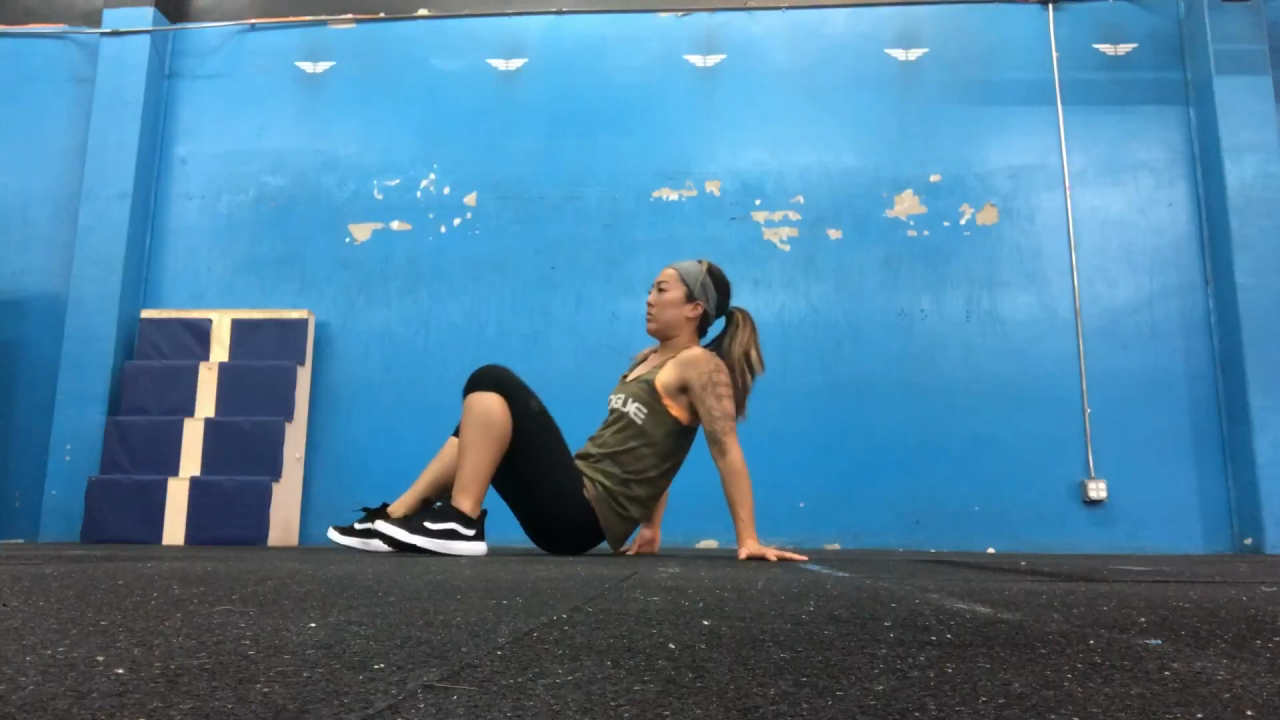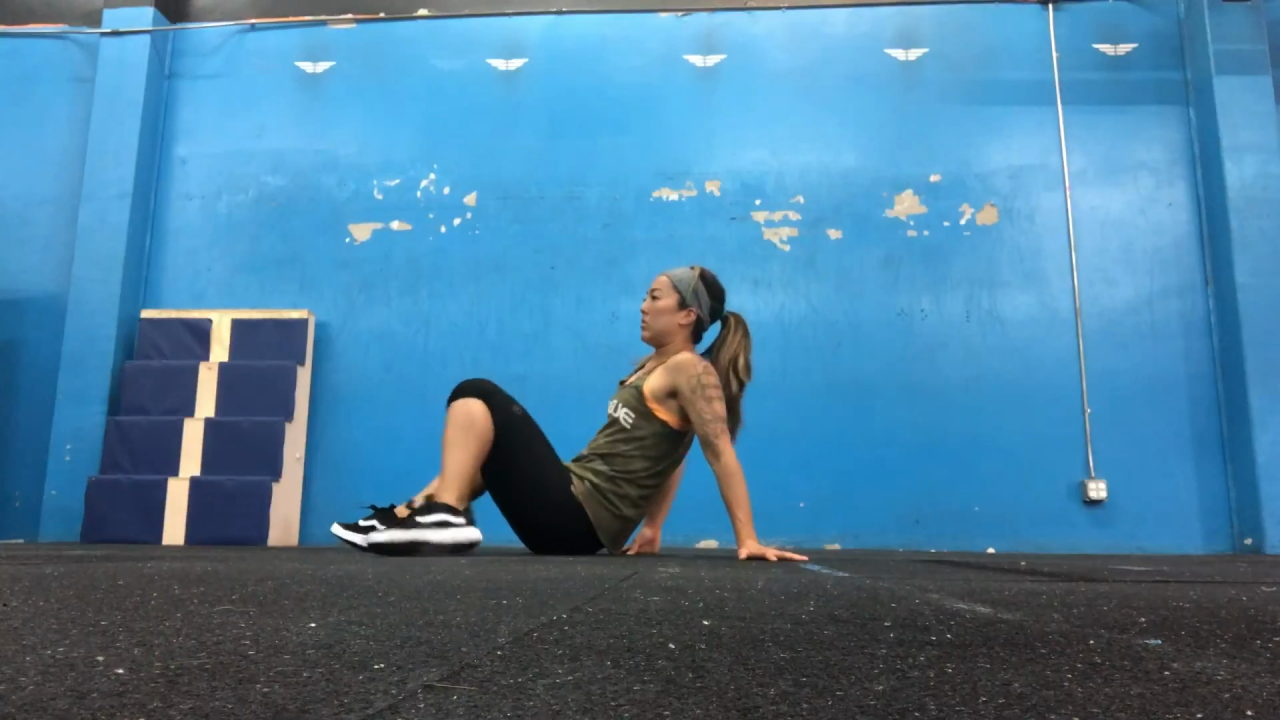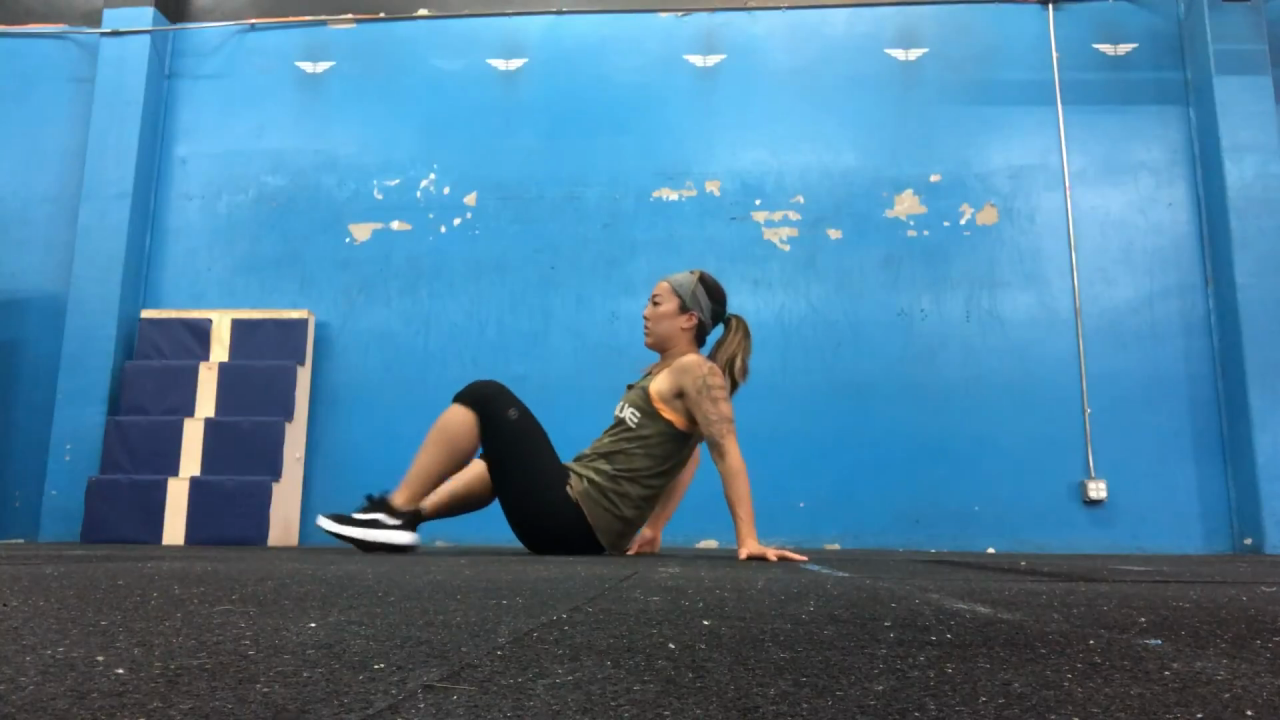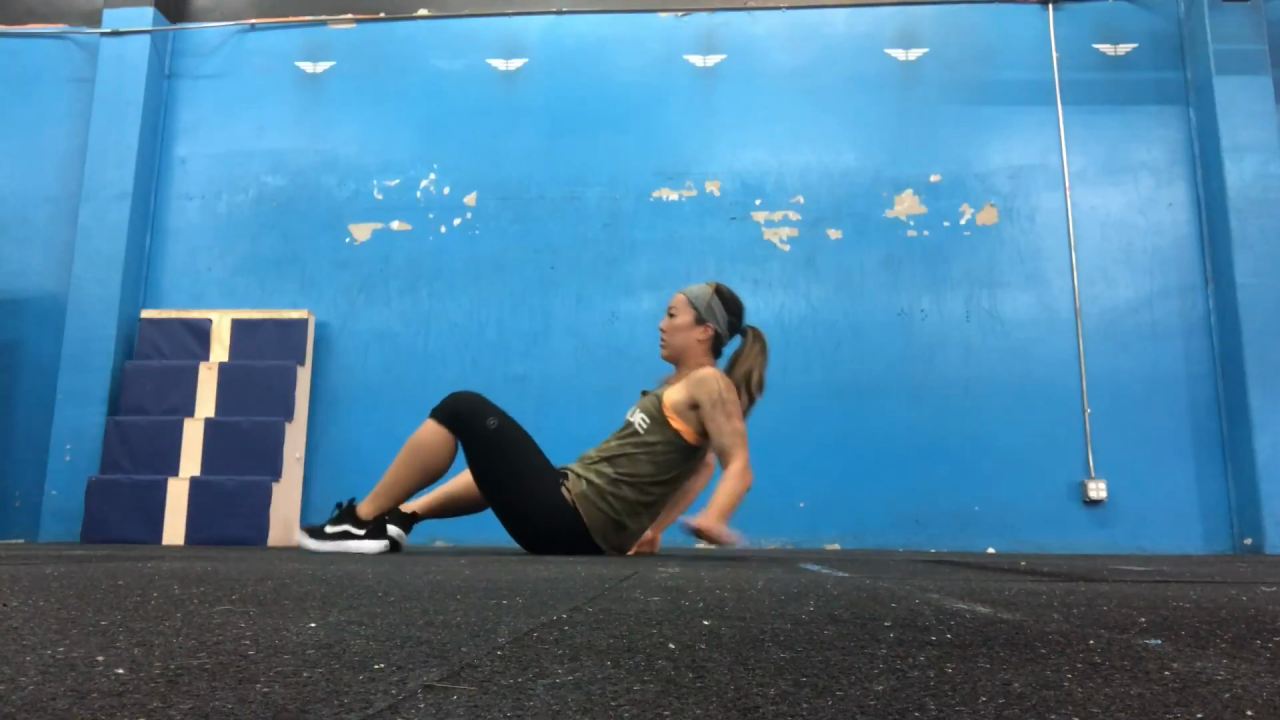
dt=0.2s
person 1, frame 1
left shoulder: (700, 365)
right shoulder: (649, 361)
left elbow: (727, 451)
left wrist: (749, 541)
right wrist: (649, 526)
left hip: (576, 516)
right hip: (571, 508)
left knee: (492, 381)
right knee: (482, 418)
left ankle: (462, 523)
right ankle: (393, 518)
person 1, frame 2
left shoulder: (690, 370)
right shoulder: (652, 366)
left elbow: (720, 452)
right elbow: (661, 451)
left wrist: (747, 539)
right wrist: (651, 527)
left hip: (571, 520)
right hip: (573, 516)
left knee: (475, 394)
right knee: (484, 442)
left ankle: (449, 515)
right ankle: (400, 518)
person 1, frame 3
left shoulder: (696, 372)
right shoulder: (661, 372)
left elbow: (727, 452)
right elbow: (684, 455)
left wrist: (748, 538)
right wrist: (652, 527)
left hip: (569, 522)
right hip: (578, 523)
left knee: (484, 397)
right knee: (502, 456)
left ankle: (394, 513)
right ankle: (403, 518)
person 1, frame 4
left shoulder: (710, 385)
right shoulder: (685, 384)
left elbow: (738, 466)
right elbow: (696, 467)
left wrist: (714, 519)
right wrist: (654, 527)
left hip: (566, 521)
right hip: (577, 525)
left knee: (463, 410)
right knee: (491, 462)
left ankle: (362, 523)
right ankle: (399, 518)
